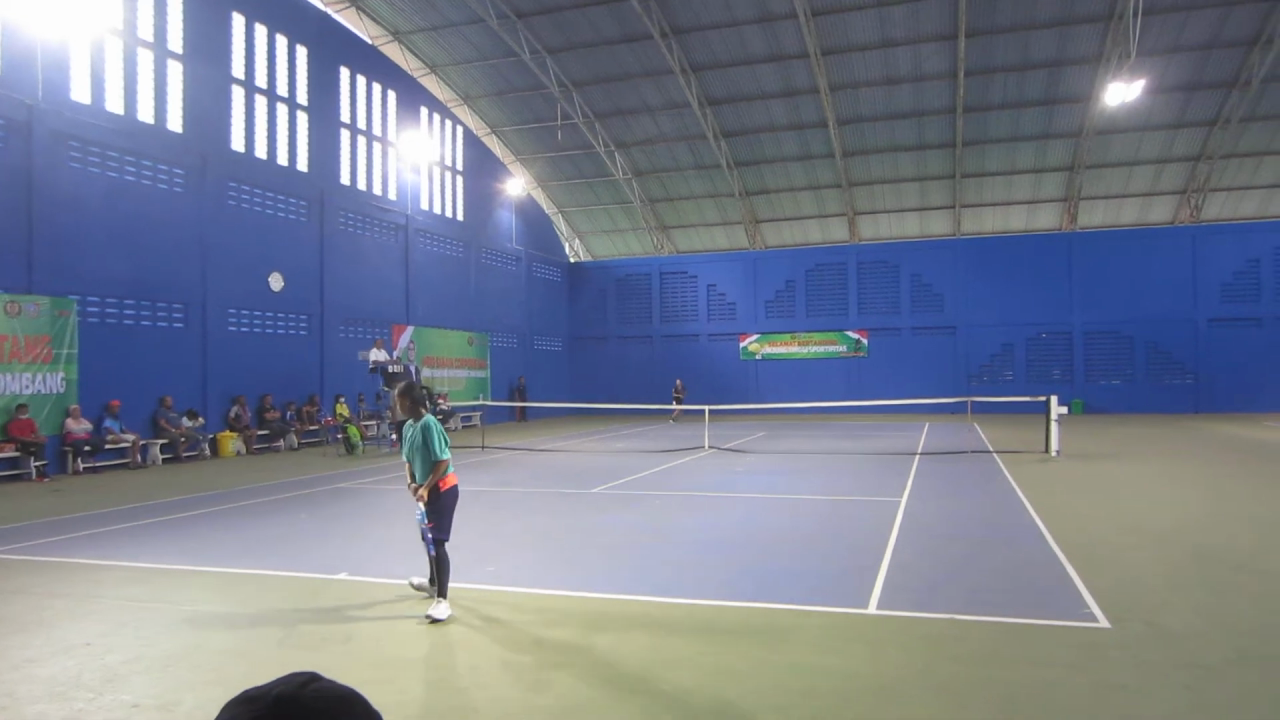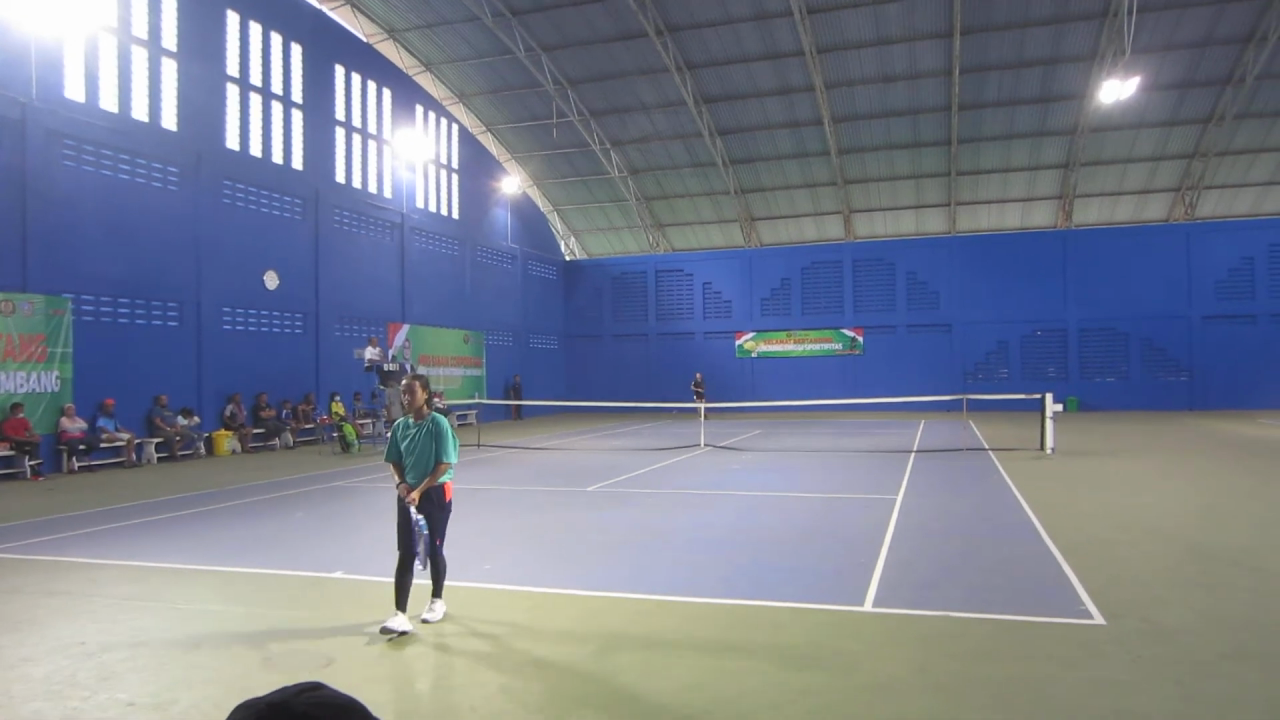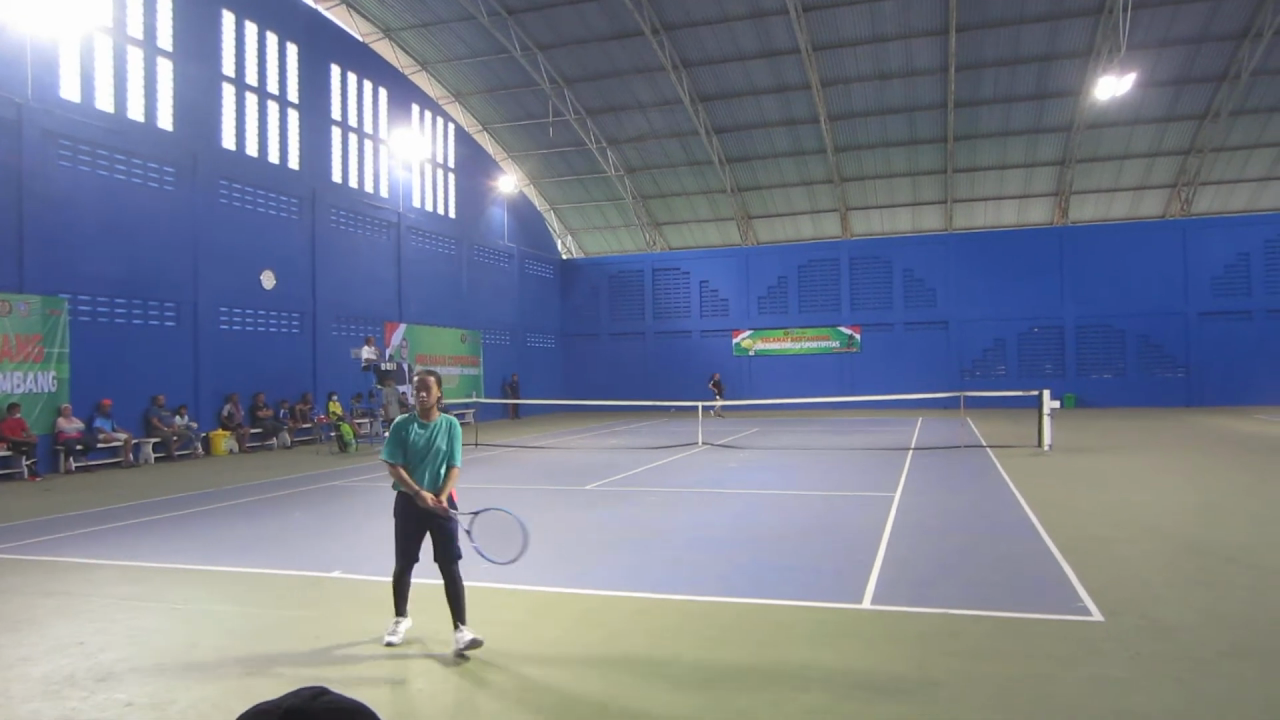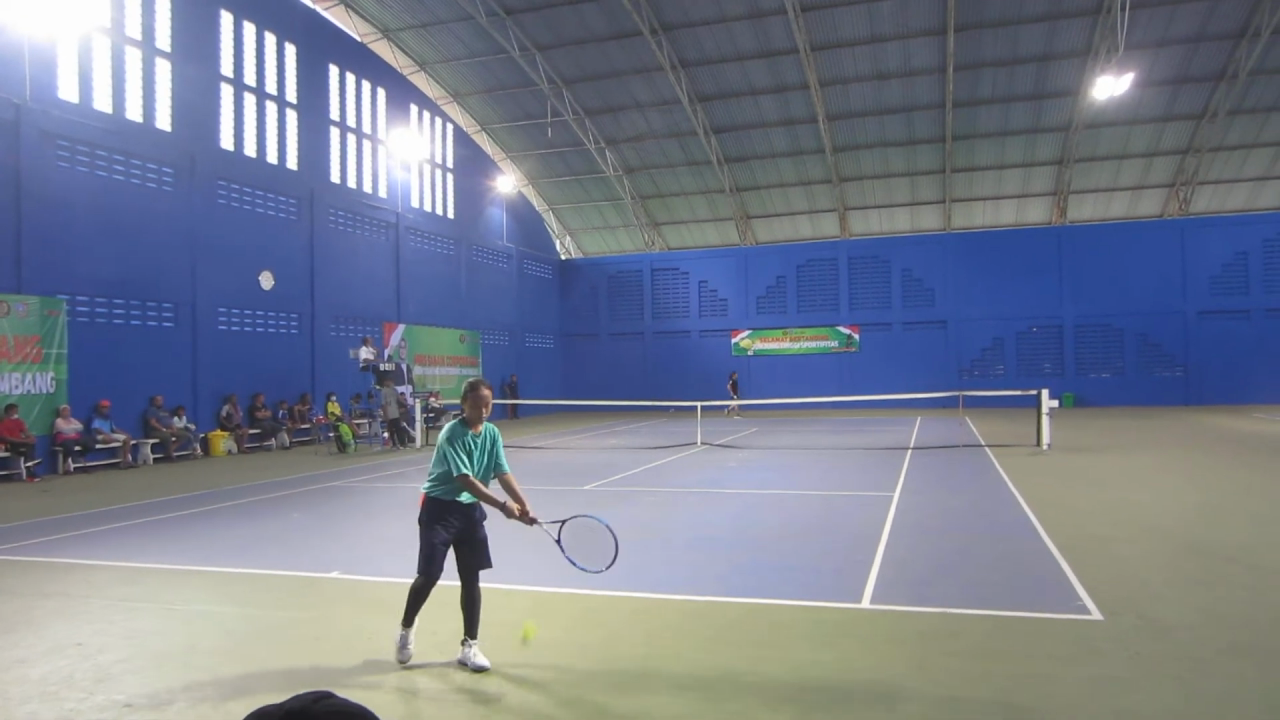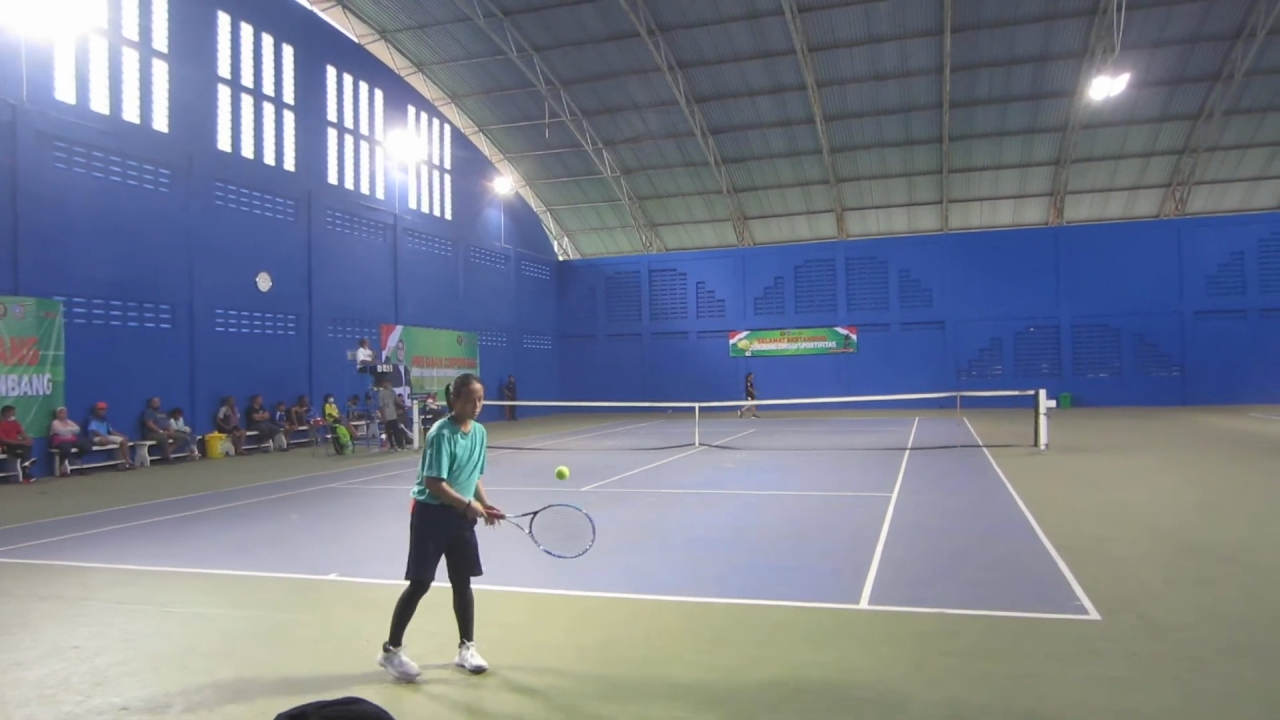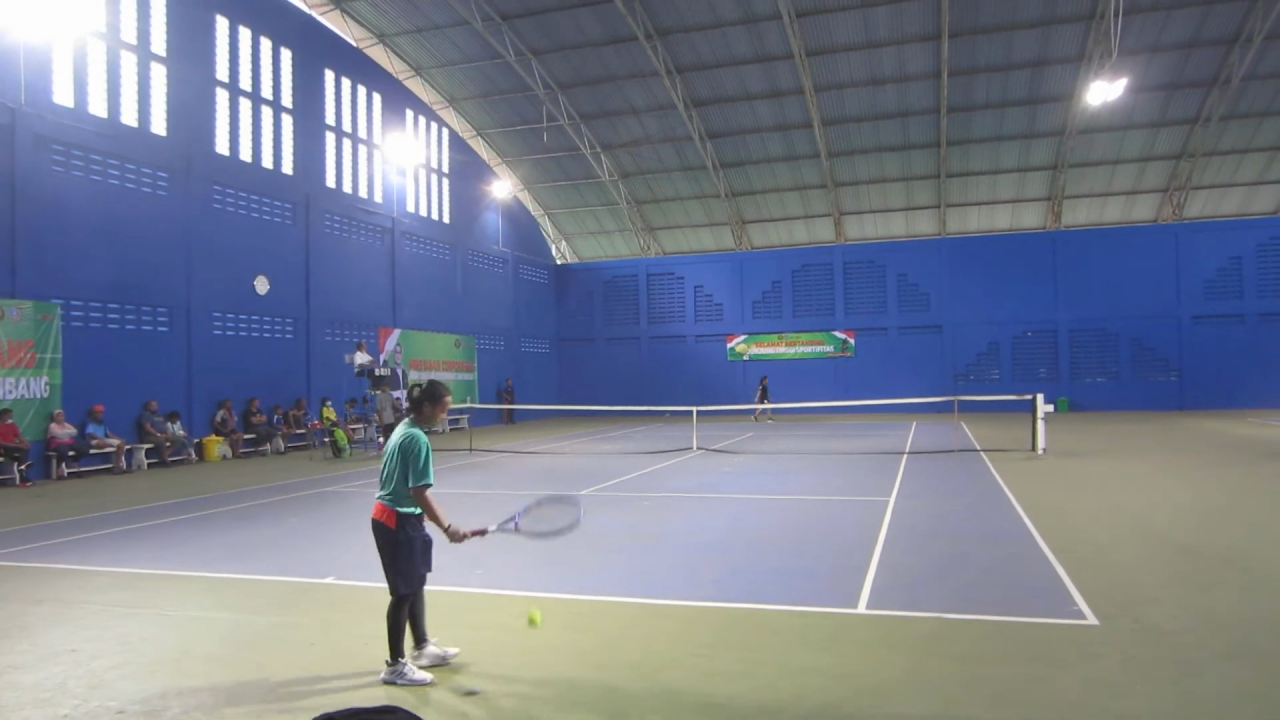
dt=0.5s
person 1, frame 1
left shoulder: (428, 425)
right shoulder: (409, 427)
left elbow: (443, 461)
right elbow: (410, 460)
left wrist: (426, 488)
right wrist: (413, 484)
left hip: (442, 489)
right hip: (426, 489)
left knee: (436, 541)
right knee: (430, 538)
left ankle: (442, 601)
right ankle: (434, 582)
person 1, frame 2
left shoulder: (438, 424)
right shoulder: (400, 426)
left elbow: (444, 464)
right elbow: (395, 462)
left wrist: (419, 490)
right wrist: (401, 484)
left hip: (435, 494)
right hip: (408, 495)
left knee: (433, 550)
right knee: (405, 554)
left ankle: (437, 600)
right ankle: (400, 615)
person 1, frame 3
left shoulder: (450, 425)
right shoulder: (402, 424)
left elbow: (453, 467)
right elbow: (394, 466)
left wrist: (444, 497)
right wrist: (419, 493)
left hip: (441, 503)
right hip: (409, 502)
left knee: (449, 566)
right knee: (404, 565)
left ankle: (460, 630)
right ankle: (401, 618)
person 1, frame 4
left shoulder: (492, 433)
right shoulder: (452, 434)
left elbow: (503, 473)
right elbow: (466, 479)
left wrist: (523, 505)
right wrist: (503, 505)
left hip: (470, 510)
right hip: (439, 509)
left knee: (471, 579)
right knee: (428, 576)
left ankle: (469, 645)
right ankle: (406, 630)
person 1, frame 5
left shoulder: (478, 432)
right shoulder: (442, 434)
right elbow: (433, 483)
left wrist: (484, 505)
right wrist: (469, 506)
left hip: (462, 515)
right hip: (431, 514)
left knee: (463, 583)
right knee: (419, 584)
left ankle: (466, 647)
right ankle: (391, 650)
person 1, frame 6
left shoulder: (404, 430)
right shoulder: (417, 439)
right elbow: (419, 493)
left wrist: (425, 513)
right wrist: (447, 527)
left hip: (402, 517)
right hip: (398, 522)
left knee: (415, 584)
right knee: (404, 592)
left ankle: (422, 647)
right ankle: (395, 665)
